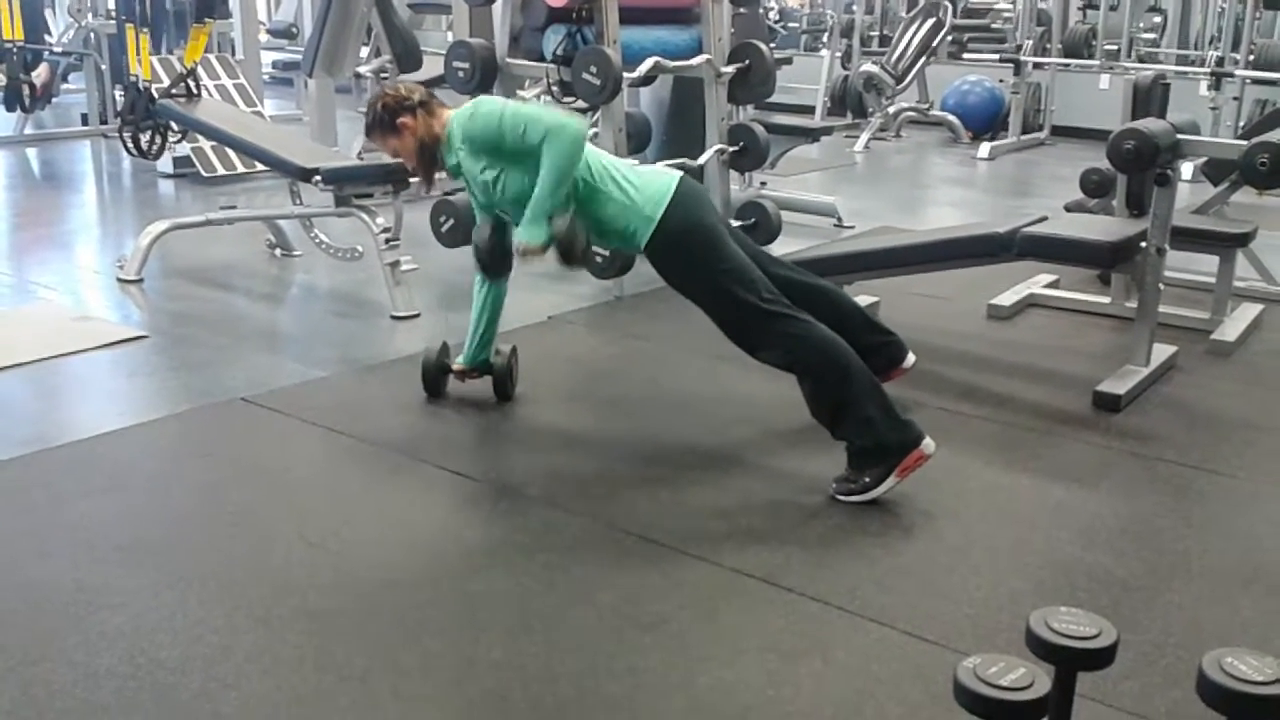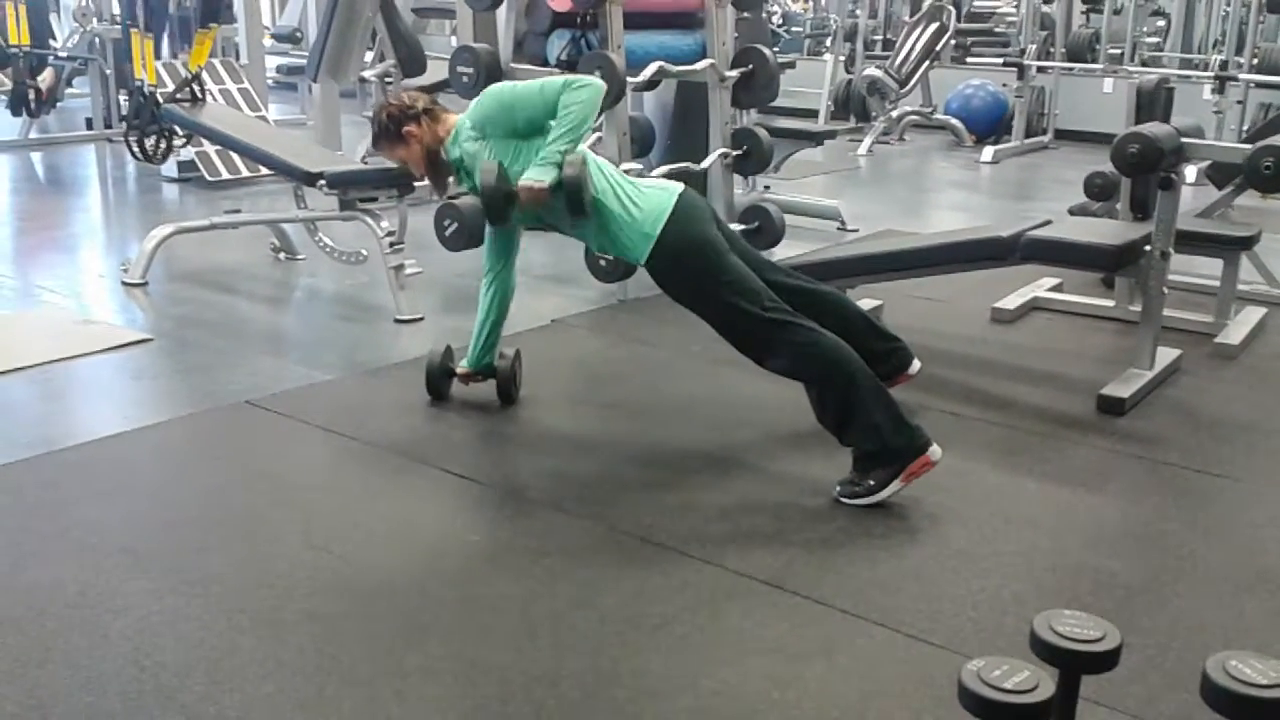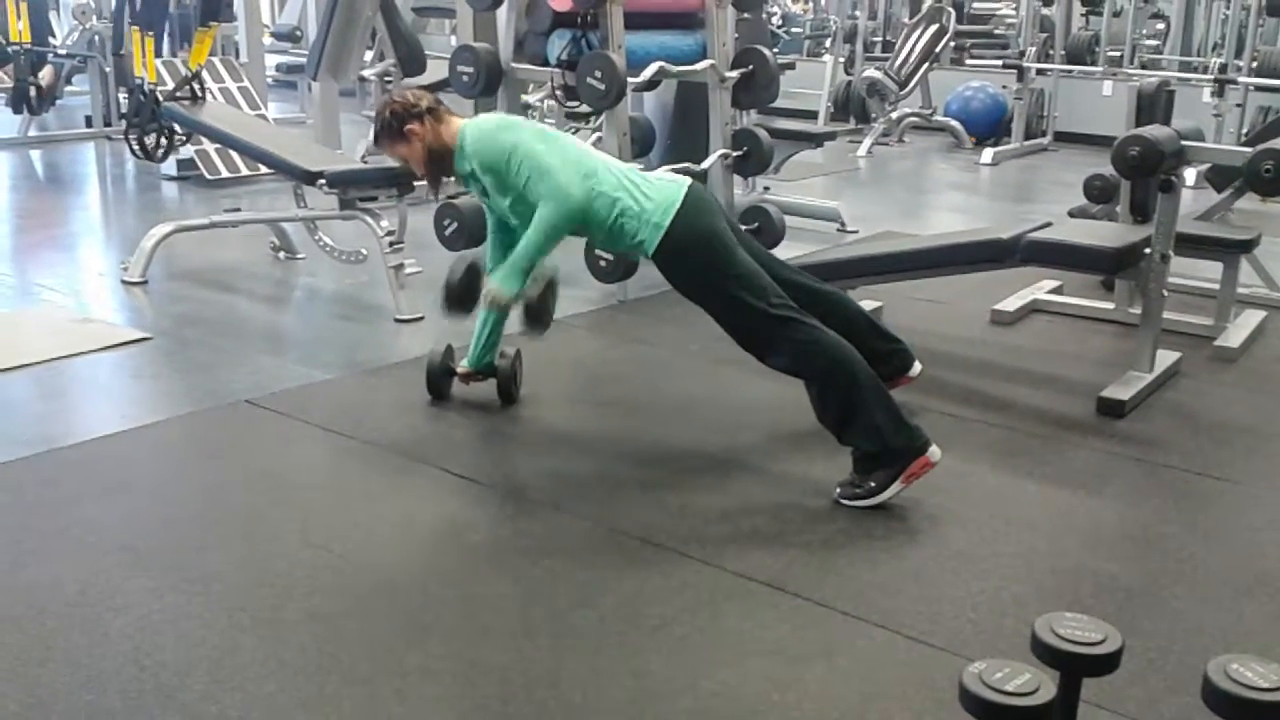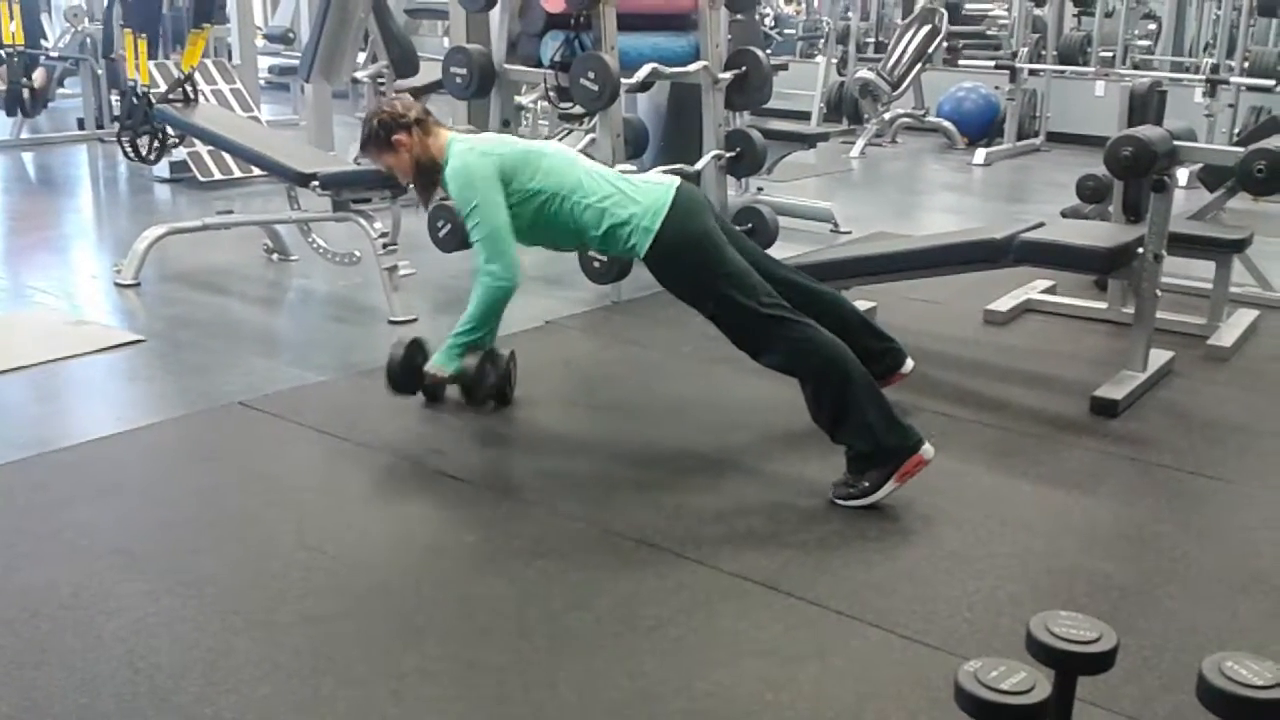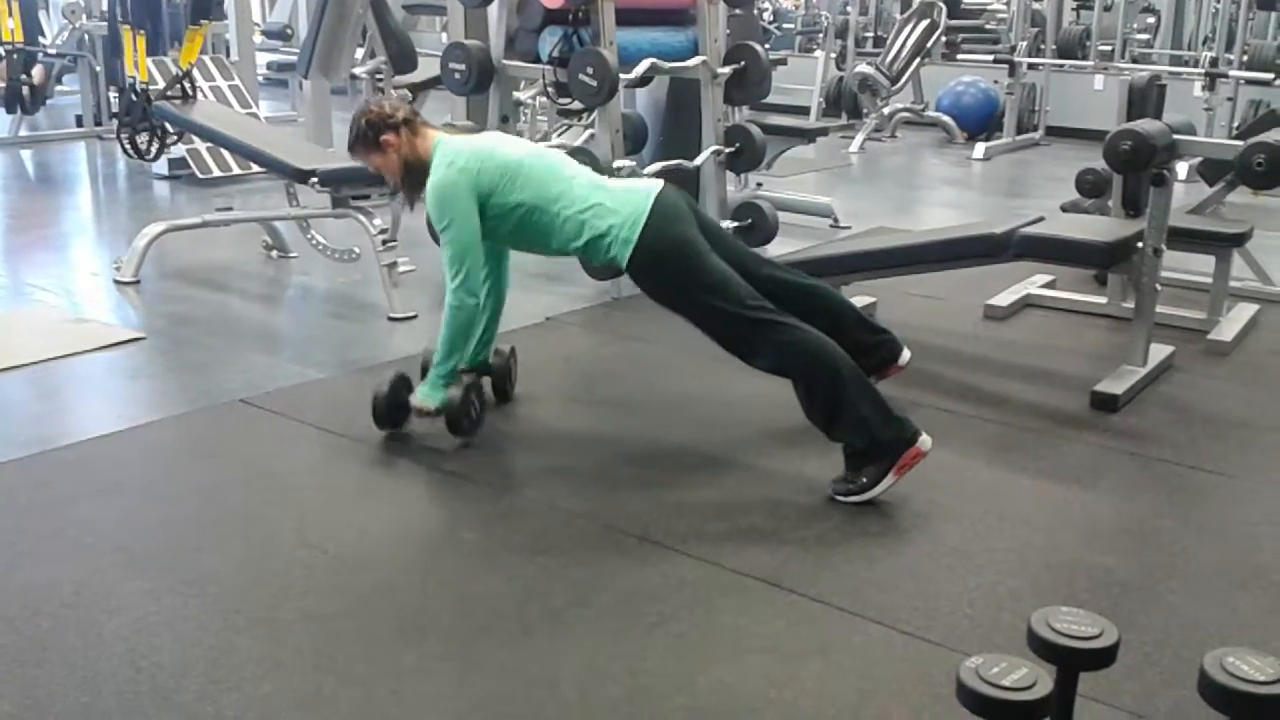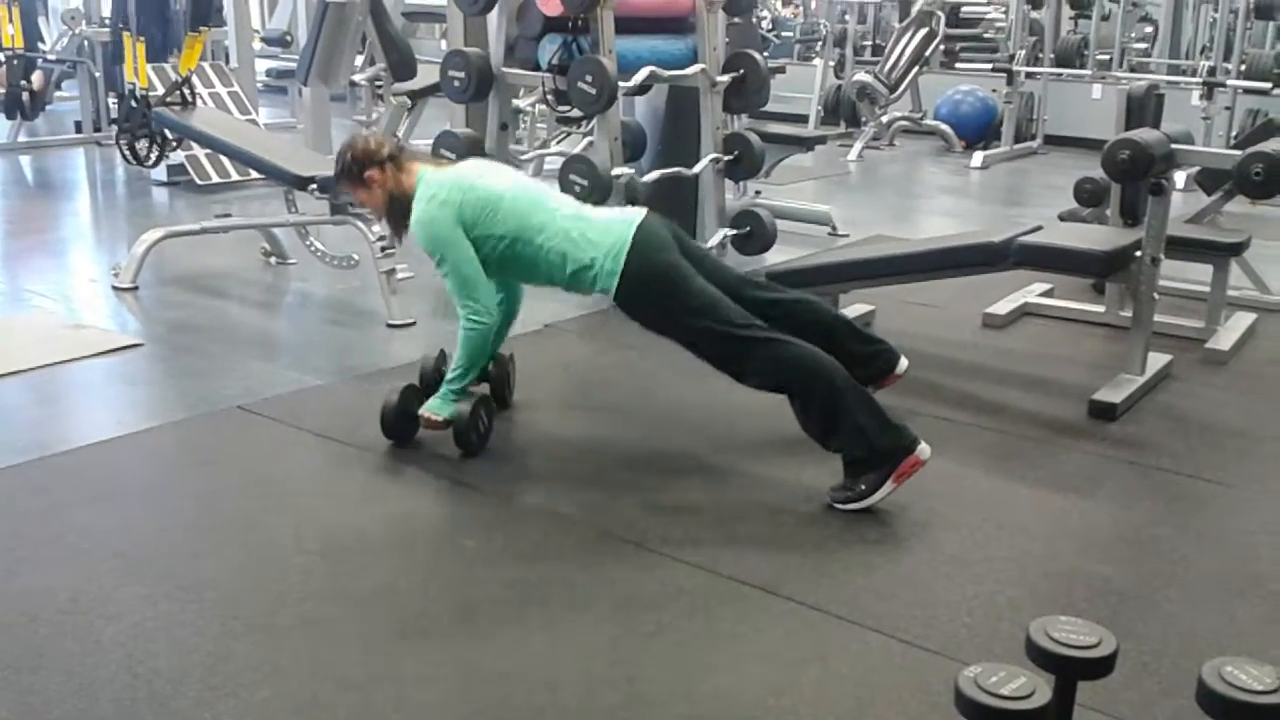
dt=0.2s
person 1, frame 1
left shoulder: (473, 123)
right shoulder: (470, 162)
left elbow: (569, 130)
left wrist: (537, 224)
right wrist: (475, 354)
left hip: (661, 216)
right hip: (668, 205)
left knee: (773, 324)
right knee: (778, 284)
left ankle: (890, 446)
right ankle: (884, 355)
person 1, frame 2
left shoulder: (486, 113)
right shoulder: (475, 166)
left elbow: (587, 87)
right elbow: (499, 266)
left wrist: (547, 167)
right wrist: (479, 359)
left hip: (661, 231)
right hip: (670, 215)
left knee: (778, 332)
right knee: (783, 290)
left ankle: (896, 449)
right ankle: (889, 360)
person 1, frame 3
left shoulder: (486, 137)
right shoulder: (479, 169)
left elbow: (569, 195)
right elbow: (500, 255)
left wrist: (512, 278)
right wrist: (480, 357)
left hip: (669, 221)
right hip: (675, 209)
left knee: (782, 329)
right knee: (788, 288)
left ankle: (896, 451)
right ankle: (890, 362)
person 1, frame 4
left shoulder: (467, 167)
right shoulder: (476, 154)
left elbow: (500, 277)
right elbow: (494, 264)
left wrist: (451, 352)
right wrist: (476, 358)
left hip: (661, 229)
right hip: (670, 203)
left knee: (776, 329)
right knee: (779, 288)
left ankle: (889, 450)
right ankle: (883, 360)
person 1, frame 5
left shoulder: (446, 181)
right shoulder: (473, 148)
left elbow: (466, 290)
right elbow: (492, 268)
left wrist: (437, 383)
right wrist: (477, 356)
left hip: (643, 237)
right hip: (655, 203)
left knee: (764, 330)
right knee: (772, 285)
left ankle: (886, 443)
right ankle: (879, 353)
person 1, frame 6
left shoulder: (431, 214)
right shoulder: (464, 172)
left elbow: (479, 312)
right elbow: (504, 288)
left wrist: (449, 395)
right wrist: (478, 366)
left hip: (629, 269)
right hip: (640, 230)
left knee: (757, 347)
right knee: (762, 300)
left ankle: (885, 452)
right ankle: (876, 363)
